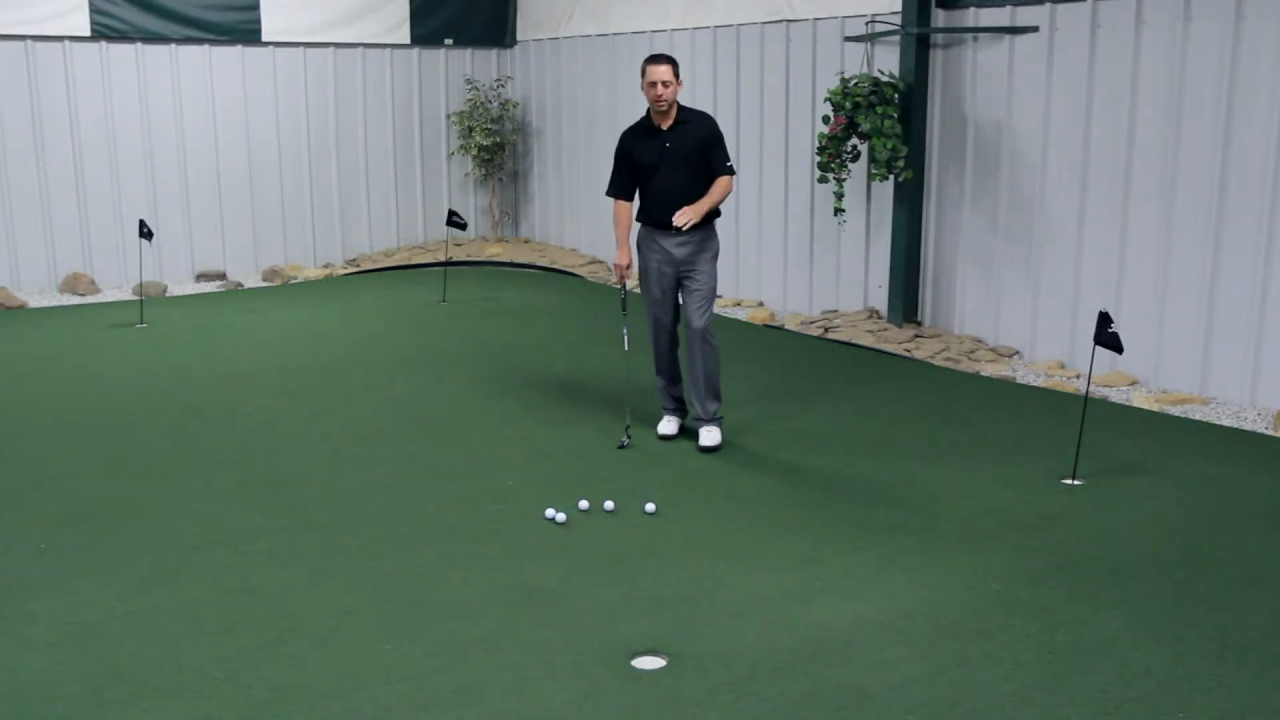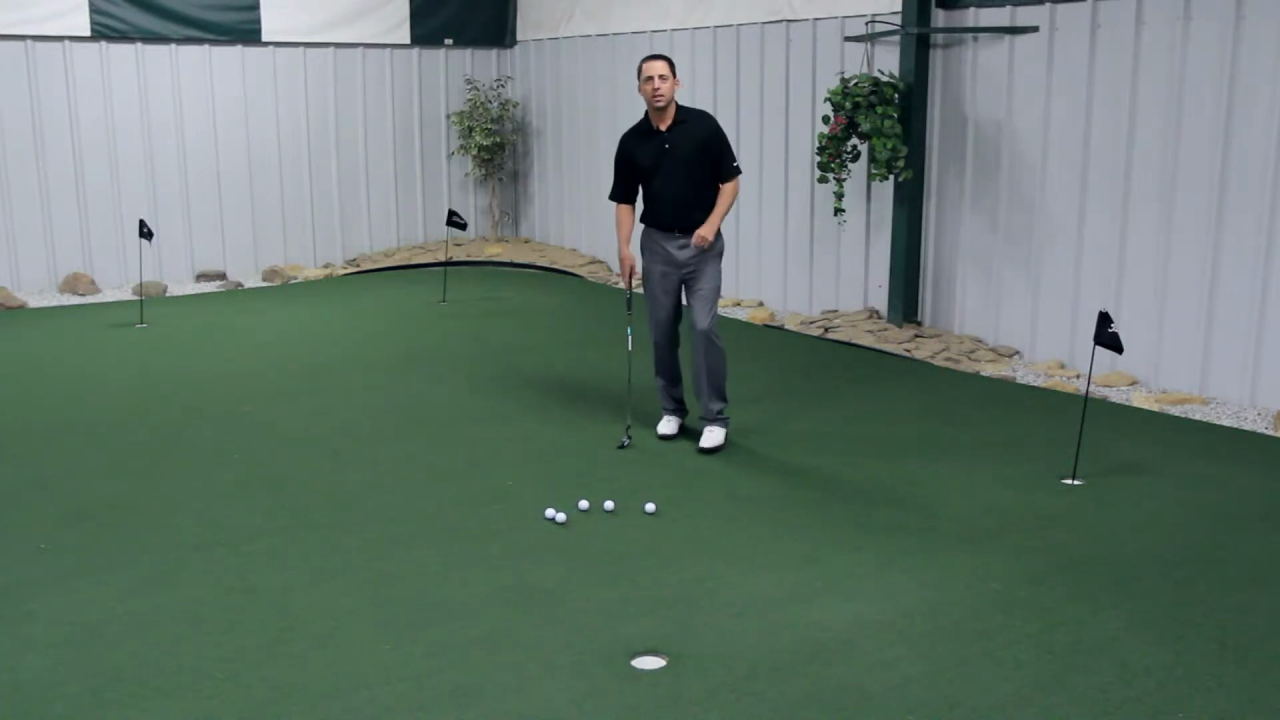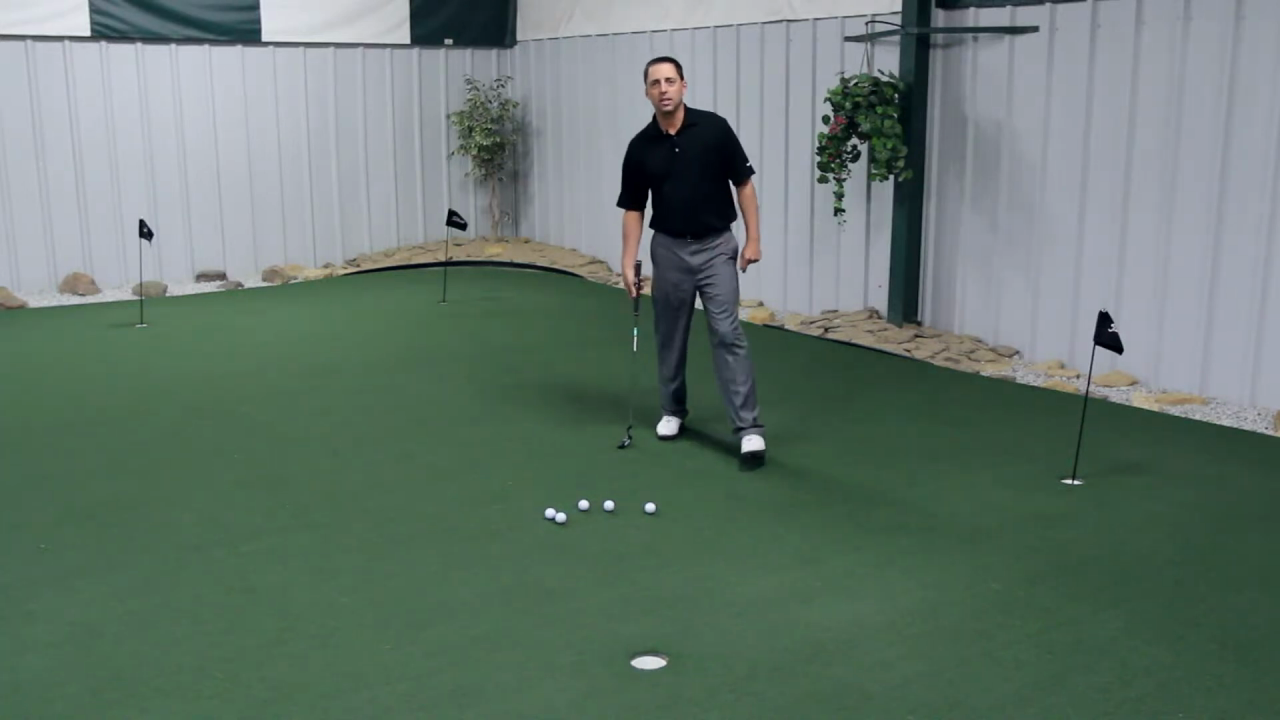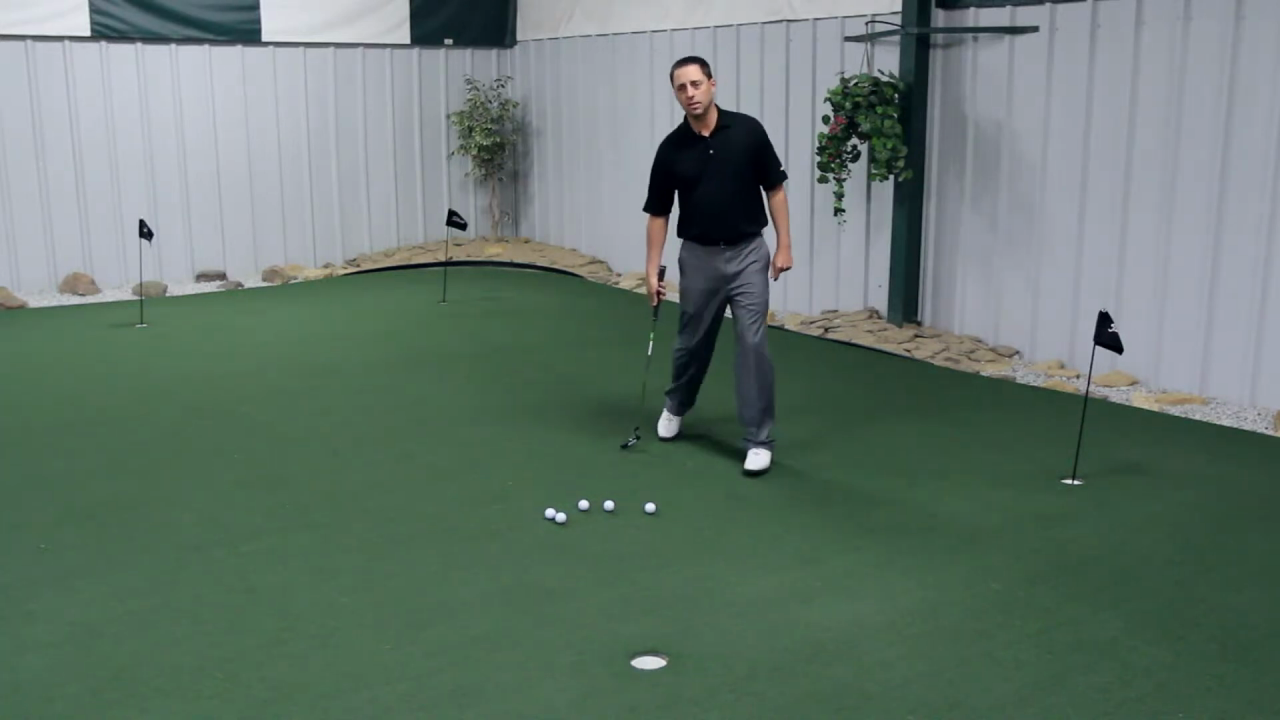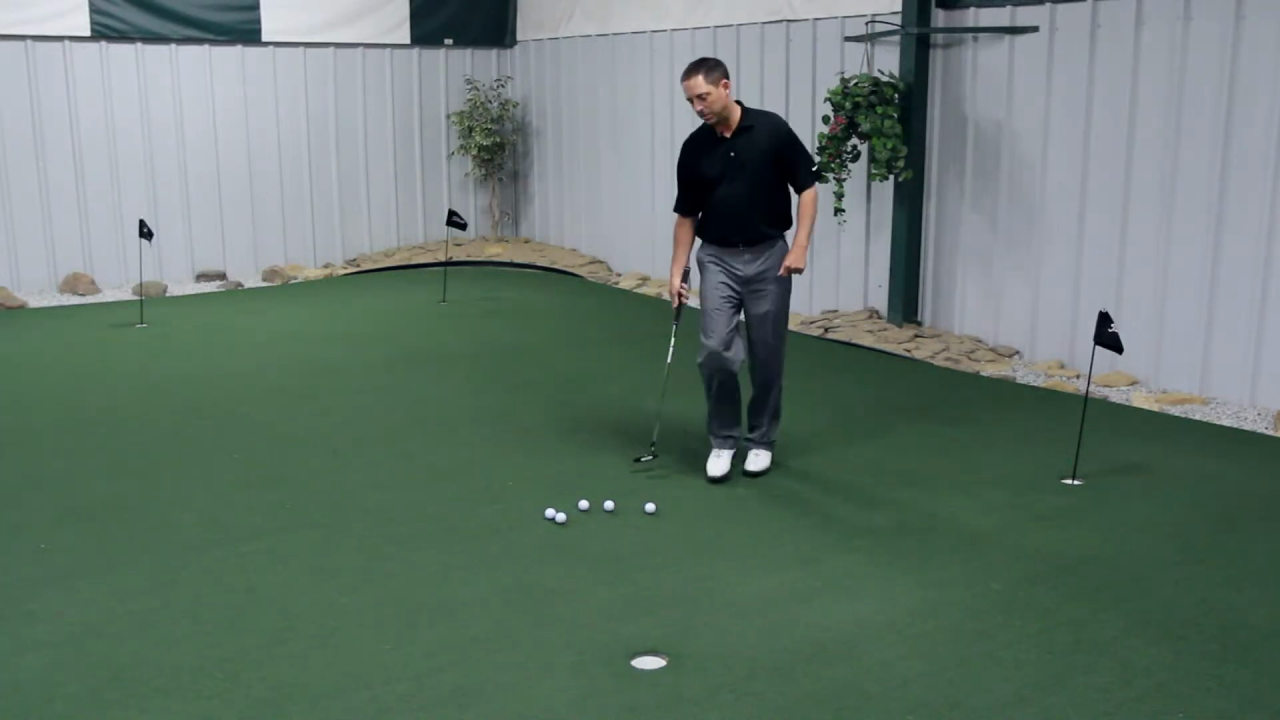
dt=0.3s
person 1, frame 1
left shoulder: (703, 126)
right shoulder: (631, 138)
left elbow: (725, 180)
right elbow: (623, 197)
left wrist: (699, 207)
right wrist: (622, 248)
left hip: (699, 241)
right hip: (654, 242)
left knee: (700, 327)
right knee: (662, 329)
left ankle: (709, 417)
right ankle: (673, 408)
person 1, frame 2
left shoulder: (703, 125)
right shoulder: (631, 141)
left elbow: (730, 180)
right elbow: (625, 200)
left wrist: (712, 223)
right wrist: (624, 249)
left hip: (701, 244)
right hip: (657, 244)
left knee: (705, 328)
right knee: (662, 331)
left ankle: (714, 416)
right ankle: (672, 408)
person 1, frame 3
left shoulder: (714, 128)
right shoulder: (640, 147)
left elbow: (743, 183)
right elbow: (633, 208)
left wrist: (753, 238)
right wrist: (628, 261)
left hip: (716, 247)
right hip: (669, 249)
left knee: (728, 334)
right knee: (670, 336)
left ankle: (749, 427)
right ankle: (673, 409)
person 1, frame 4
left shoulder: (748, 130)
right shoulder: (671, 149)
left elbow: (775, 189)
right elbow: (658, 213)
left wrist: (784, 245)
right wrist: (652, 268)
left hip: (749, 255)
right hip: (699, 258)
left knee: (753, 347)
right knee: (691, 342)
left ankle: (759, 439)
right ankle: (677, 404)
person 1, frame 5
left shoulder: (772, 130)
right shoulder: (694, 147)
left elbow: (807, 188)
right elbow: (686, 215)
left wrist: (800, 246)
right wrist: (676, 271)
left hip: (769, 257)
right hip: (717, 258)
left knee: (766, 354)
right knee: (716, 349)
left ankle: (761, 439)
right ankle: (723, 438)
